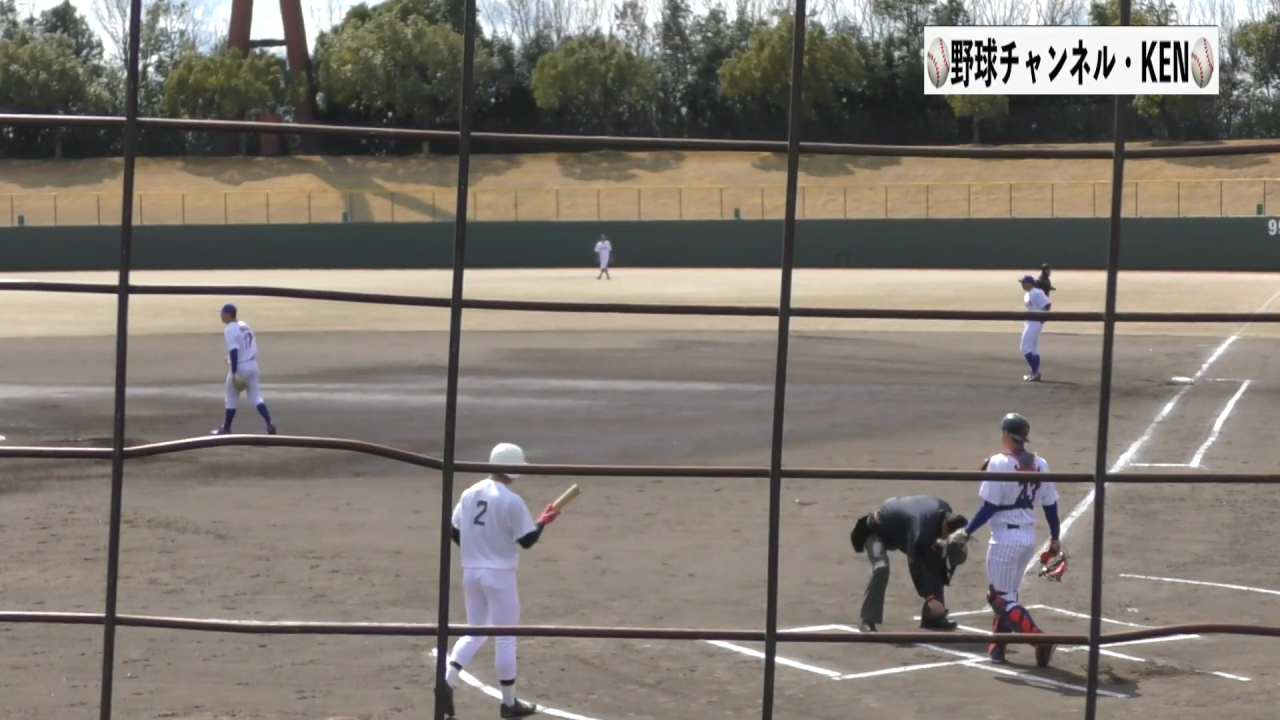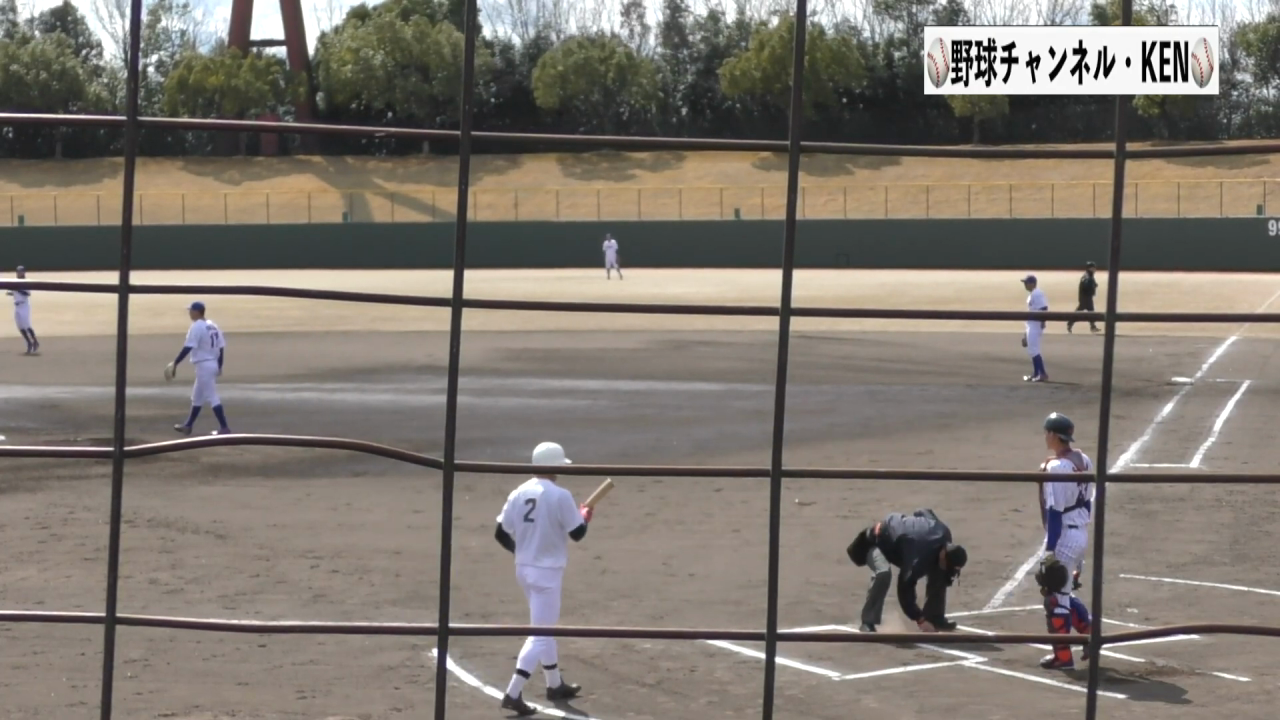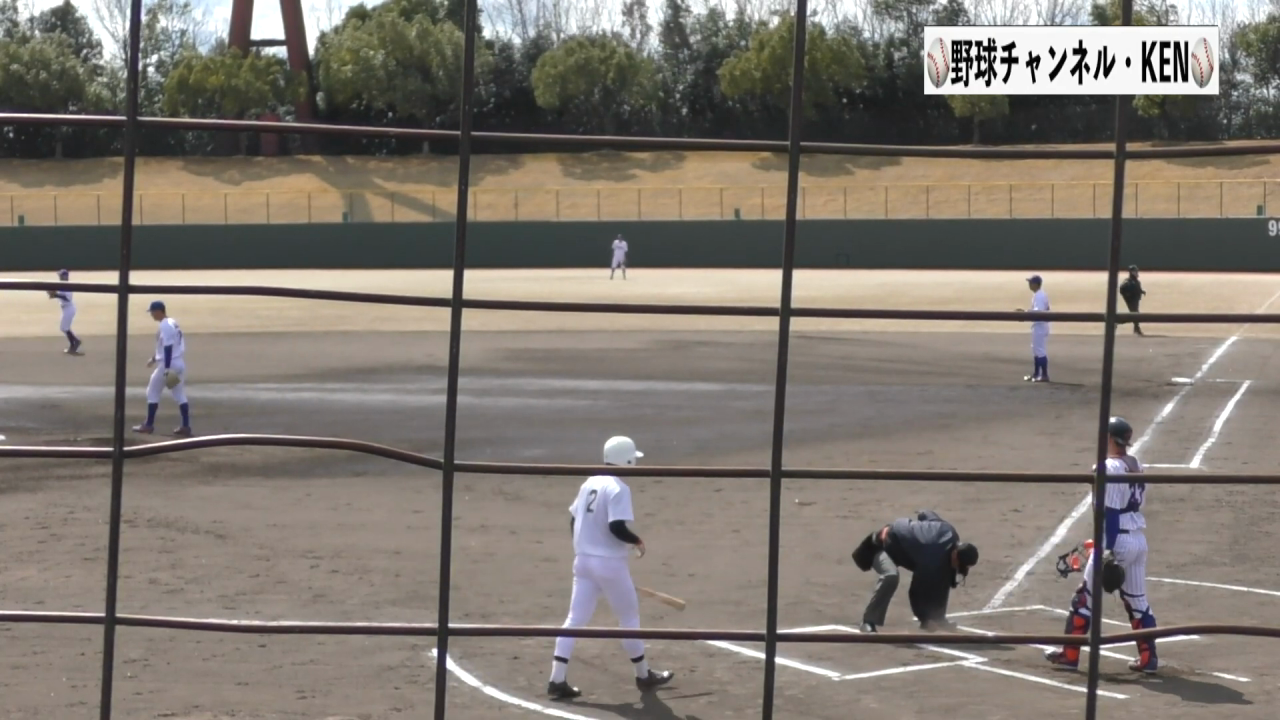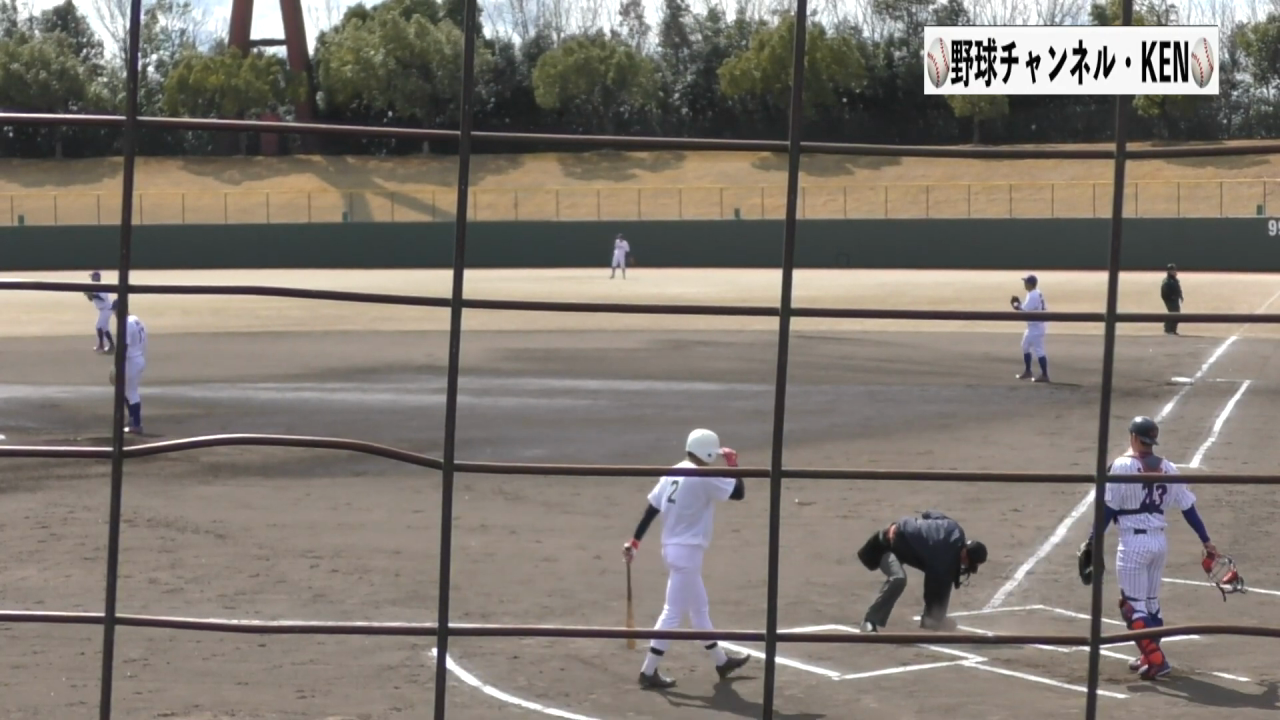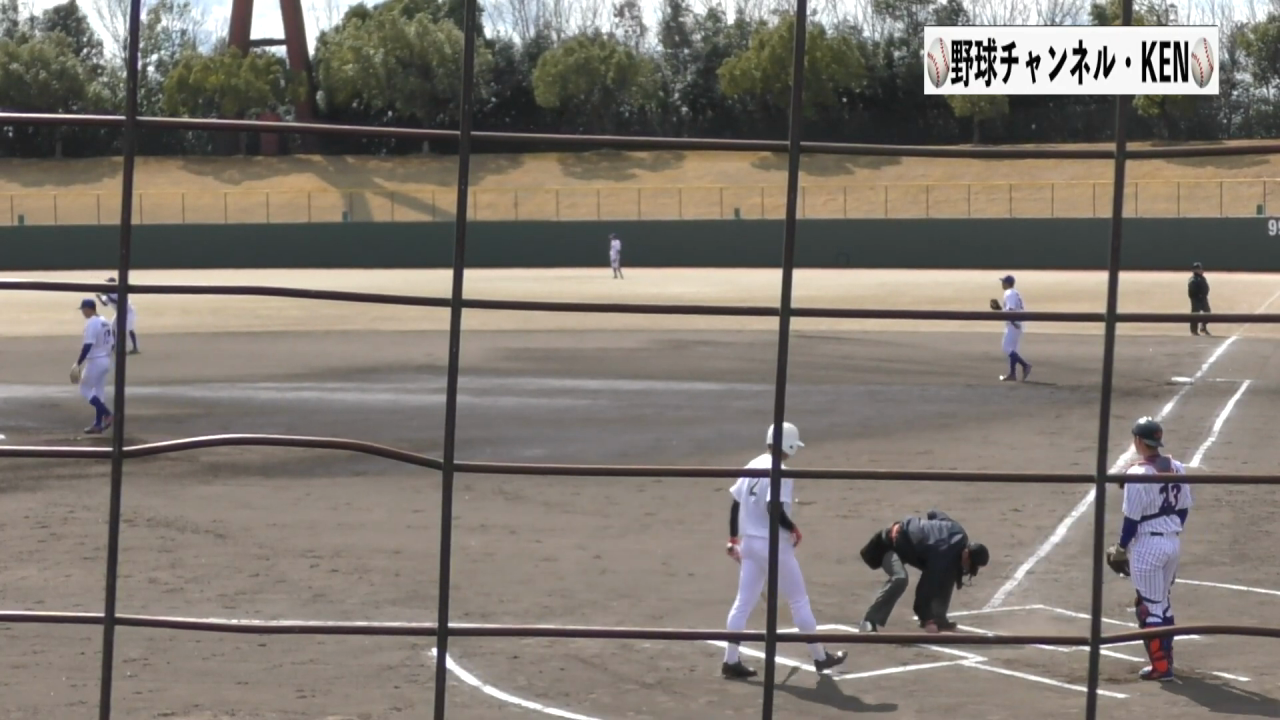
dt=0.5s
person 1, frame 1
left shoulder: (469, 494)
right shoulder: (512, 501)
left elbow: (454, 534)
right elbow: (526, 541)
right wrist: (543, 521)
left hip: (471, 573)
right hip: (499, 575)
left knee: (474, 633)
right knee: (505, 639)
left ankle: (448, 682)
person 1, frame 2
left shoulder: (518, 493)
right shoulder: (560, 495)
left elbow: (501, 534)
right elbow: (578, 534)
right wrist: (585, 516)
left hip: (523, 569)
right hip: (547, 572)
left knee: (543, 629)
right knee: (540, 636)
left ankle: (555, 685)
right ankle: (513, 694)
person 1, frame 3
left shoulder: (589, 484)
right shoulder: (618, 489)
left elbow: (575, 521)
right elbow: (617, 527)
right wrist: (636, 541)
left hip: (585, 561)
right hip: (610, 563)
left knee: (577, 620)
right knee: (629, 619)
left ankle: (557, 680)
right ankle: (643, 675)
person 1, frame 4
left shoulder: (671, 474)
right shoulder: (703, 478)
left elbow: (651, 510)
right elbow: (739, 493)
left wrist: (634, 542)
right wrist: (733, 465)
left hip: (672, 548)
right hip: (687, 551)
left knee: (699, 607)
right knee: (673, 613)
left ankle: (720, 661)
right ankle: (649, 672)
person 1, frame 5
left shoulder: (752, 467)
left elbow: (735, 505)
left wrist: (734, 540)
right wrist: (794, 529)
left hip: (749, 543)
right hip: (773, 544)
left knee: (745, 601)
right knee: (798, 599)
left ankle: (732, 660)
right ankle: (820, 656)
person 2, frame 1
left shoulder: (999, 463)
right shoulder: (1040, 463)
left elbow: (990, 506)
right elbow: (1050, 504)
left wrist: (967, 531)
right wrist: (1055, 537)
left hip: (1004, 537)
right hip: (1028, 536)
left knee: (1002, 598)
right knee: (1004, 592)
left ankle: (1041, 642)
right ankle: (996, 649)
person 2, frame 2
left shoulder: (1056, 466)
right shoulder: (1083, 459)
left elbow: (1055, 511)
right elbow: (1087, 501)
left wrist: (1050, 549)
left hip: (1062, 537)
right hip: (1079, 533)
left knee: (1055, 596)
right knee: (1061, 592)
left ankle: (1062, 656)
right ankle: (1090, 636)
person 2, frame 3
left shoulder: (1110, 467)
right shoulder: (1137, 466)
left elbow: (1111, 510)
left wrist: (1108, 548)
left hip: (1117, 542)
right hip: (1139, 540)
left knee: (1084, 597)
right knee: (1137, 600)
left ankle: (1070, 655)
right ankle: (1148, 657)
person 2, frame 4
left shoulder: (1123, 465)
right shoulder: (1168, 469)
left elbow: (1109, 508)
right elbow: (1188, 507)
left wrist: (1093, 539)
right wrist: (1206, 541)
left hip: (1133, 542)
right hip: (1159, 540)
left knee: (1132, 604)
right knee: (1150, 601)
left ankle: (1156, 660)
right ankle: (1149, 658)
person 2, frame 5
left shoulder: (1138, 474)
right shoulder: (1177, 468)
left elbow: (1132, 518)
right elbow: (1184, 509)
left wrist: (1122, 547)
left hip: (1148, 545)
right hip: (1173, 542)
left knee: (1149, 607)
right knee: (1162, 600)
left ankle: (1161, 666)
right ankle: (1166, 656)
